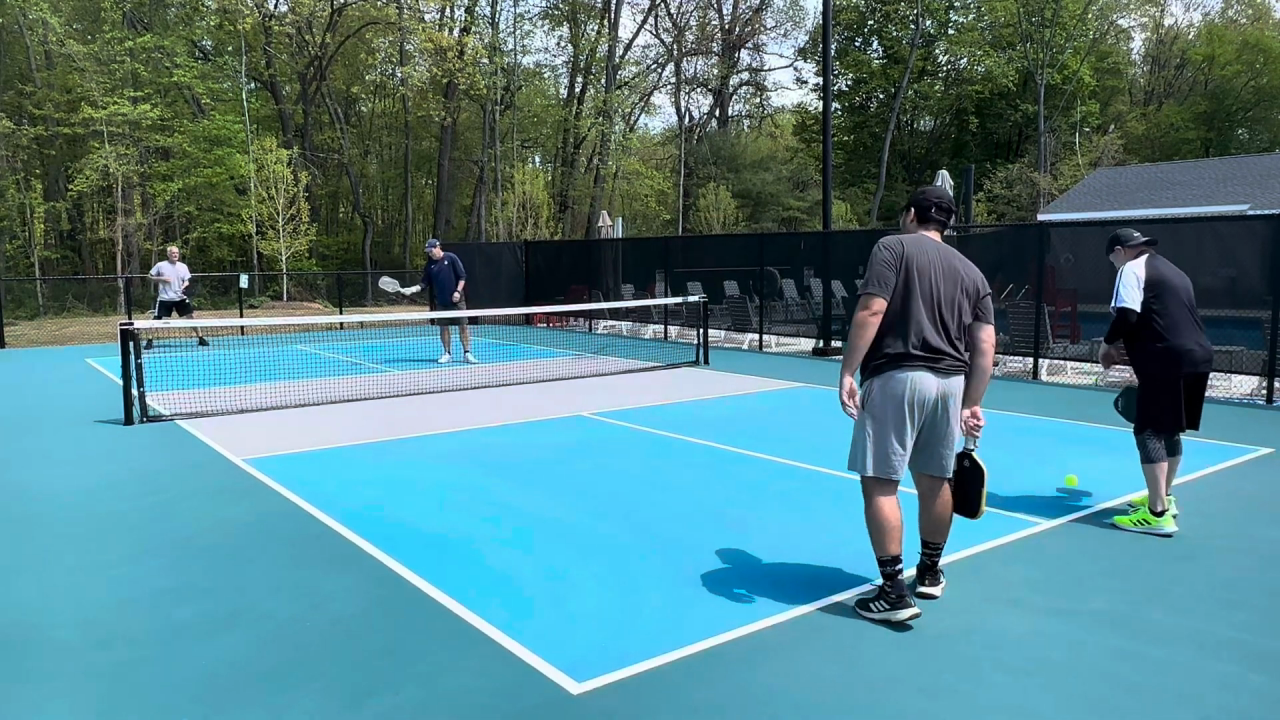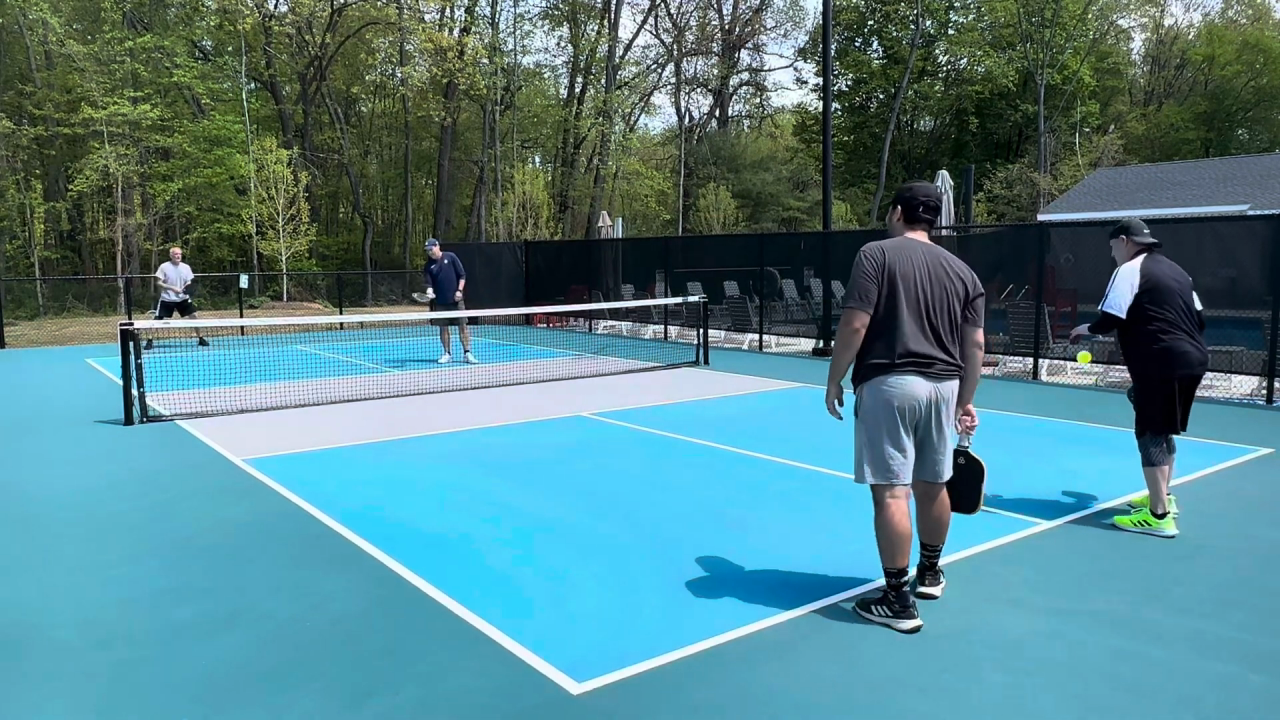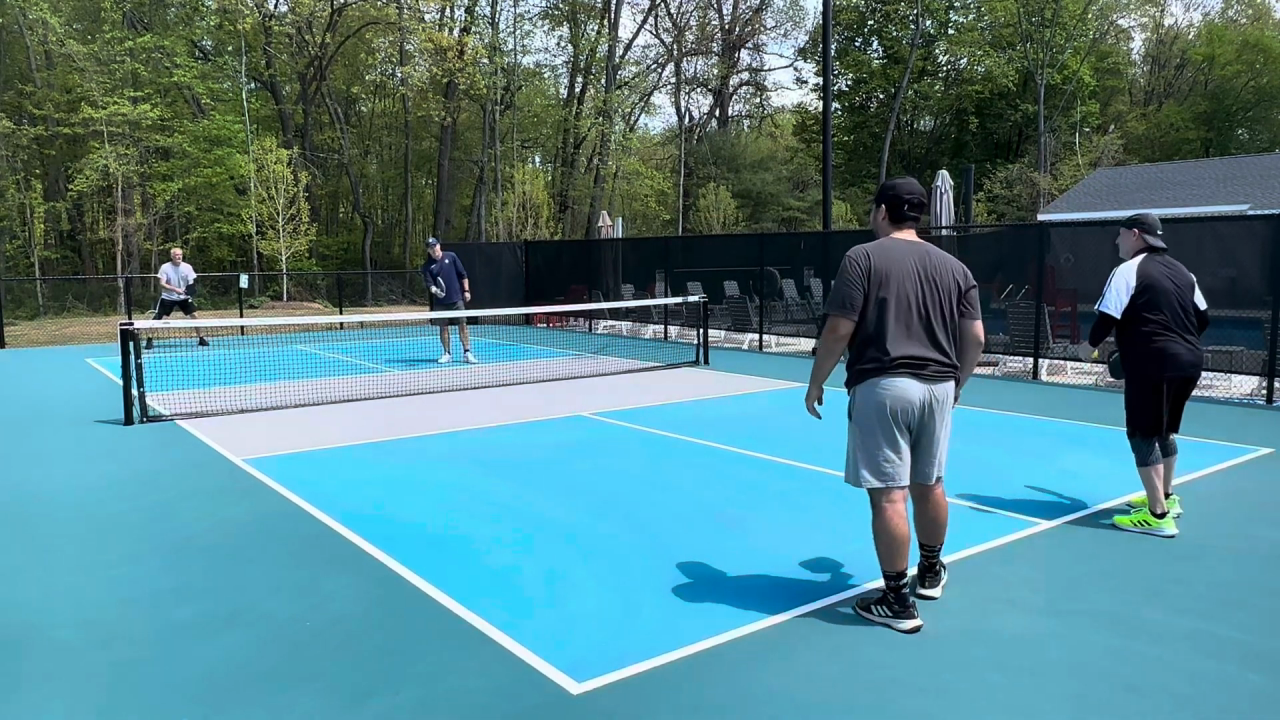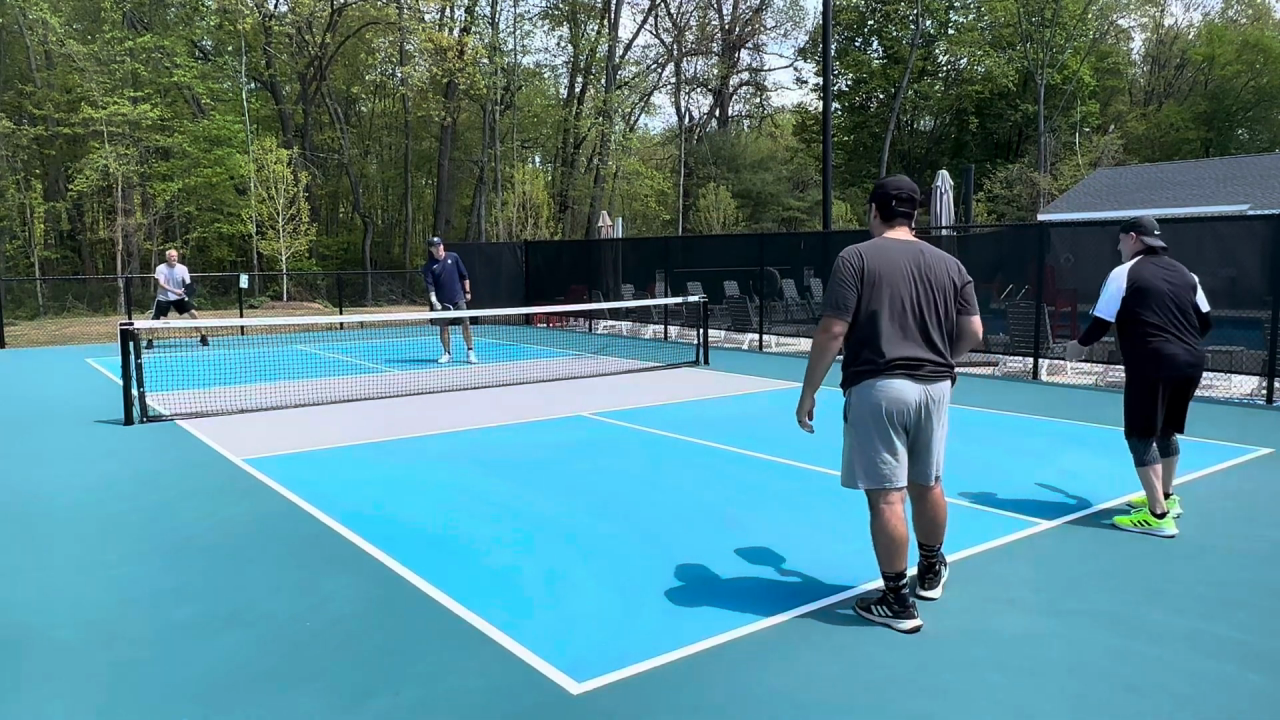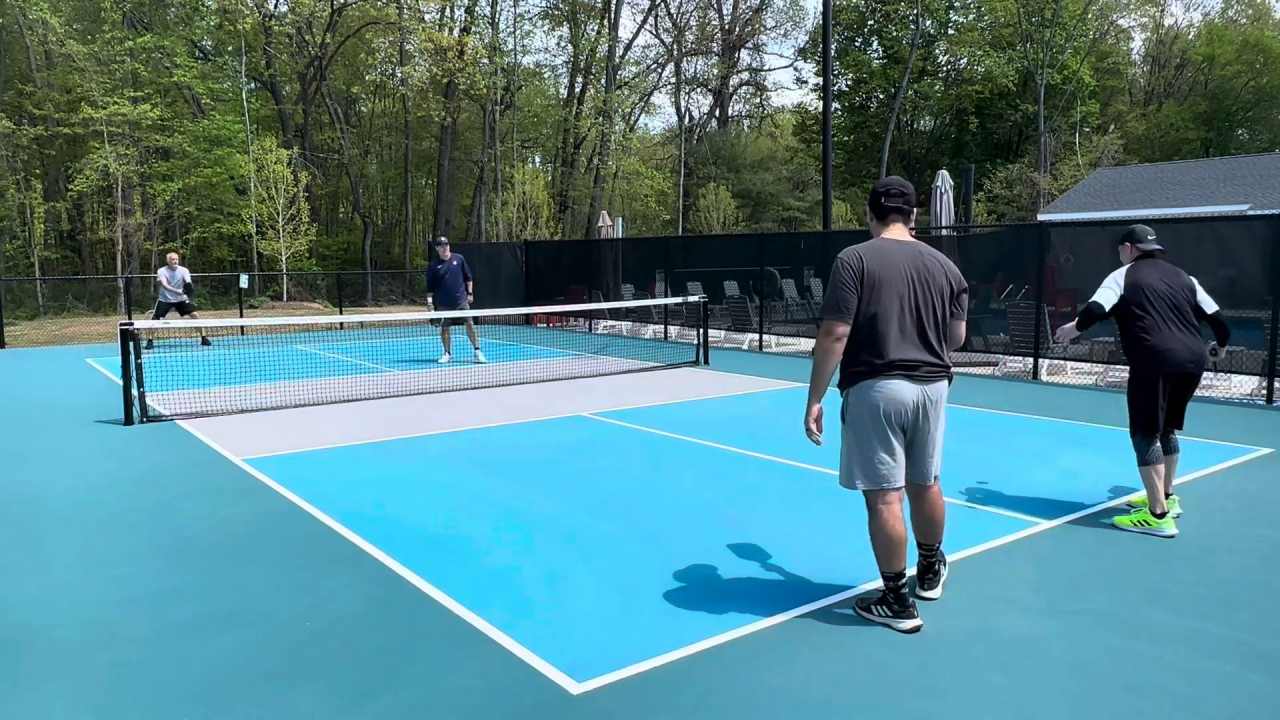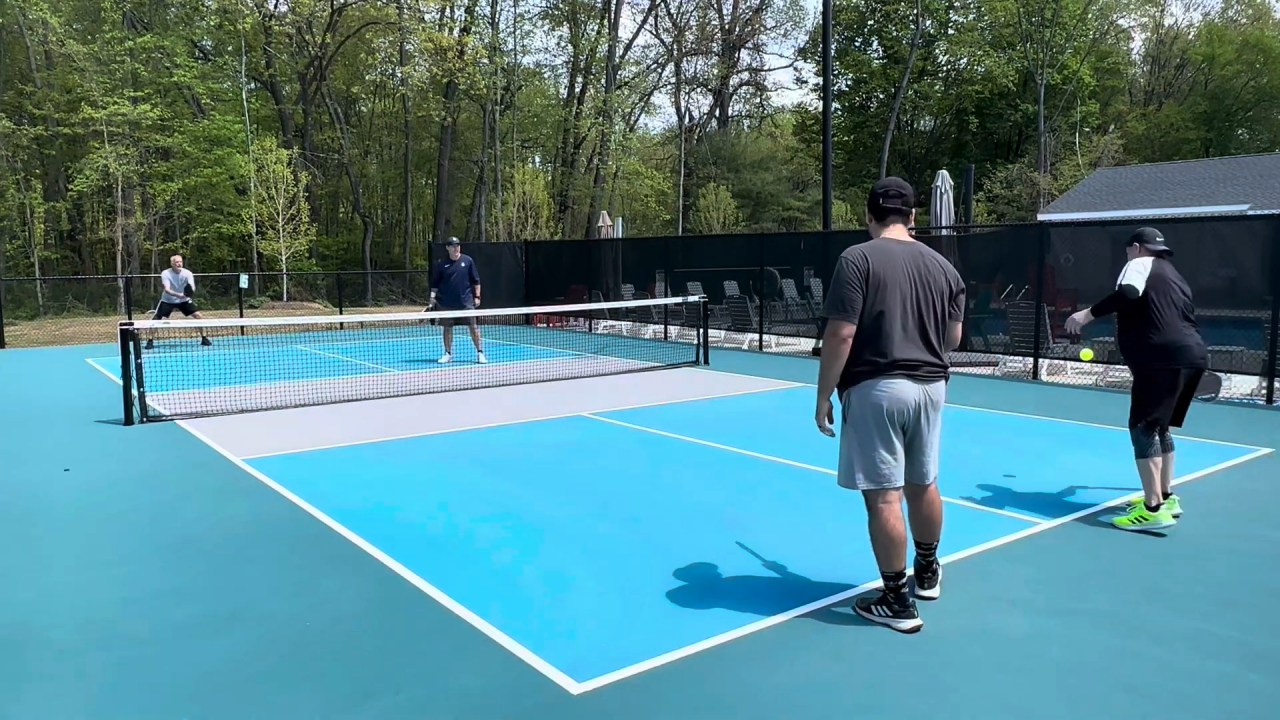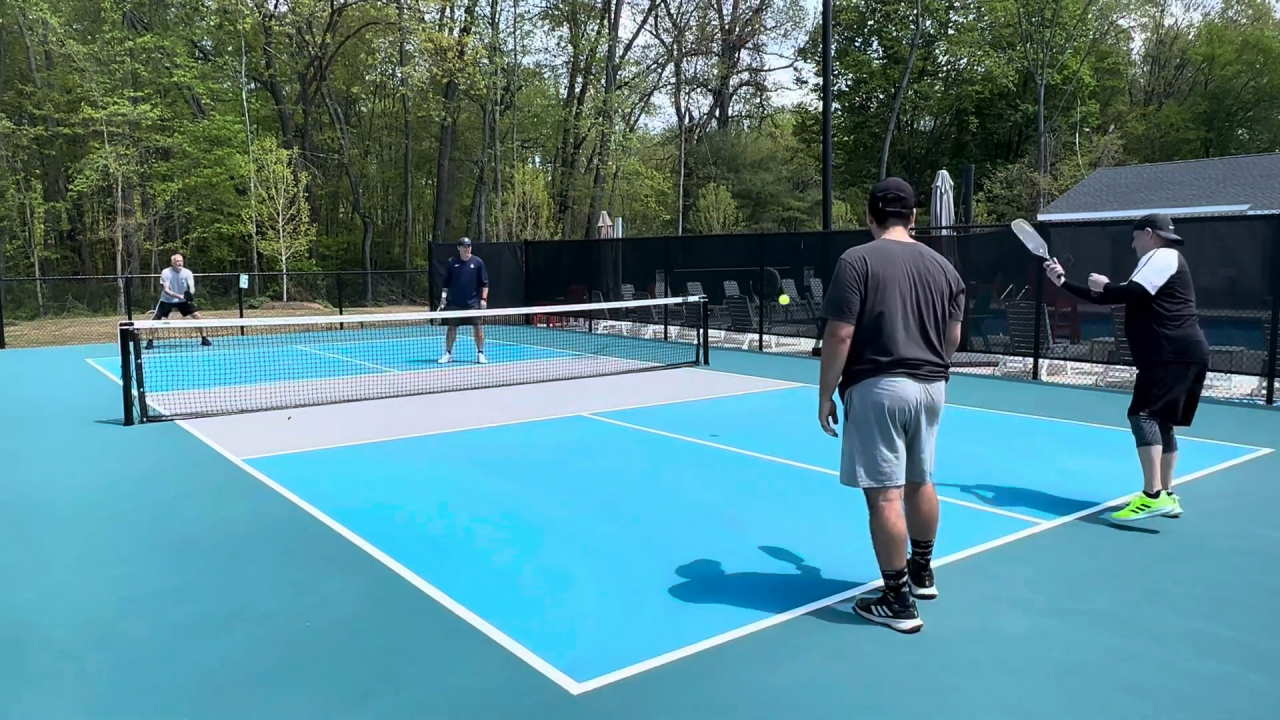
dt=0.2s
person 1, frame 1
left shoulder: (893, 247)
right shoulder: (970, 272)
left elbow: (870, 312)
right elbow: (984, 345)
left wrist: (847, 373)
right wrist: (971, 403)
left hip: (896, 379)
right hip: (948, 382)
left knee: (881, 485)
right knee: (936, 481)
left ankle: (894, 593)
right ankle: (930, 573)
person 1, frame 2
left shoulder: (876, 255)
right shoulder: (961, 270)
left elbow: (854, 324)
right elbow: (975, 344)
left wrist: (834, 382)
right wrist: (967, 401)
left hip: (888, 386)
right hip: (943, 386)
left knee: (891, 493)
right knee: (933, 484)
left ankle: (898, 601)
right ankle: (929, 573)
person 1, frame 3
left shoulder: (862, 258)
right shoulder: (953, 267)
left elbow: (838, 331)
right elbow: (975, 337)
left wrist: (815, 384)
right wrist: (955, 379)
left hip: (882, 388)
right hip: (937, 387)
left knee: (889, 495)
right knee: (929, 485)
left ankle: (898, 602)
right ankle: (931, 573)
person 1, frame 4
left shoulder: (855, 259)
right shoulder: (949, 265)
left elbow: (832, 332)
right elbow: (972, 335)
left wrist: (808, 393)
left hip: (878, 390)
right hip: (934, 387)
left knee: (887, 496)
right knee: (928, 485)
left ankle: (898, 602)
right ankle: (930, 573)
person 1, frame 5
left shoulder: (854, 260)
right shoulder: (944, 266)
left elbow: (834, 335)
right elbow: (957, 337)
left wrist: (814, 400)
left hip: (876, 390)
right hip: (931, 387)
left knee: (884, 496)
right knee: (925, 484)
left ankle: (898, 602)
right ankle: (930, 572)
person 1, frame 6
left shoulder: (857, 259)
right shoulder: (942, 266)
left elbow: (840, 335)
right elbow: (952, 338)
left wrist: (823, 396)
left hip: (876, 389)
right hip: (930, 388)
left knee: (883, 496)
right knee: (922, 484)
left ankle: (898, 601)
right ankle: (927, 573)
person 1, frame 7
left shoulder: (857, 260)
right shoulder: (942, 266)
left elbow: (839, 336)
right elbow: (951, 339)
left wrist: (825, 395)
left hip: (877, 388)
right hip: (930, 387)
left knee: (885, 494)
right knee: (919, 482)
left ankle: (899, 602)
right ankle: (922, 572)
person 2, frame 1
left shoulder: (1133, 269)
right shoulder: (1173, 271)
left elbow: (1127, 315)
left wrist: (1108, 344)
left hip: (1166, 363)
right hip: (1195, 358)
left knee: (1149, 432)
right knee: (1169, 432)
left ankle: (1158, 514)
right ankle: (1161, 497)
person 2, frame 2
left shoulder: (1130, 271)
right shoulder: (1176, 271)
left elbow: (1109, 318)
right elbow: (1199, 319)
left wrist: (1085, 329)
left hip: (1160, 365)
right hip: (1192, 360)
left knee: (1150, 435)
right knee: (1163, 432)
left ankle: (1159, 516)
right ankle: (1163, 498)
person 2, frame 3
left shoulder: (1128, 271)
right shoulder: (1181, 271)
left elbow: (1108, 319)
right elbow: (1203, 318)
left wrist: (1090, 345)
left hip: (1153, 366)
right hip: (1189, 363)
left knee: (1143, 435)
right knee: (1163, 431)
left ankle: (1159, 515)
right ankle: (1166, 498)
person 2, frame 4
left shoulder: (1124, 273)
right shoulder: (1184, 273)
left elbow: (1101, 321)
right elbow: (1205, 321)
left wrist: (1080, 344)
left hip: (1152, 366)
right hip: (1190, 364)
left knee: (1140, 435)
right knee: (1164, 431)
left ankle: (1158, 515)
right ankle: (1166, 498)
person 2, frame 5
left shoulder: (1122, 275)
right shoulder: (1182, 278)
left elbow: (1096, 309)
right elbow: (1217, 320)
left wrist: (1074, 326)
right wrist: (1218, 344)
left hip: (1154, 363)
right hip: (1191, 361)
left knee: (1145, 434)
right knee: (1165, 429)
left ankle: (1158, 516)
right ankle: (1166, 497)
person 2, frame 6
left shoulder: (1140, 265)
right shoulder: (1173, 281)
left elbow: (1127, 296)
left wrist: (1089, 313)
left hip: (1163, 359)
right hip: (1190, 357)
left knee: (1143, 427)
right knee: (1158, 426)
left ankle: (1154, 509)
right ankle: (1165, 497)
person 2, frame 7
left shoulder: (1163, 257)
right shoulder: (1153, 262)
left elbow: (1131, 294)
right elbow: (1103, 297)
left wrist: (1104, 285)
right wrist: (1064, 282)
left hip: (1173, 354)
right hip: (1174, 355)
left knee: (1143, 415)
right knee: (1160, 423)
left ankle: (1153, 496)
right ankle: (1164, 495)
